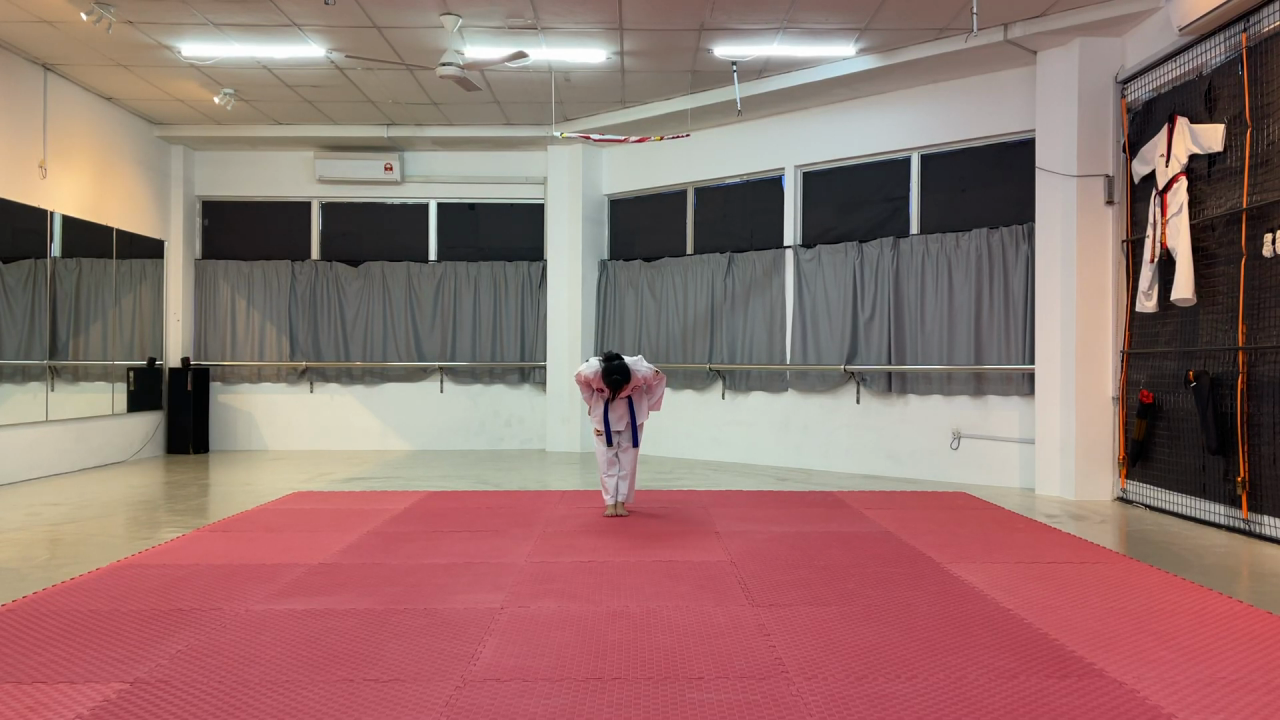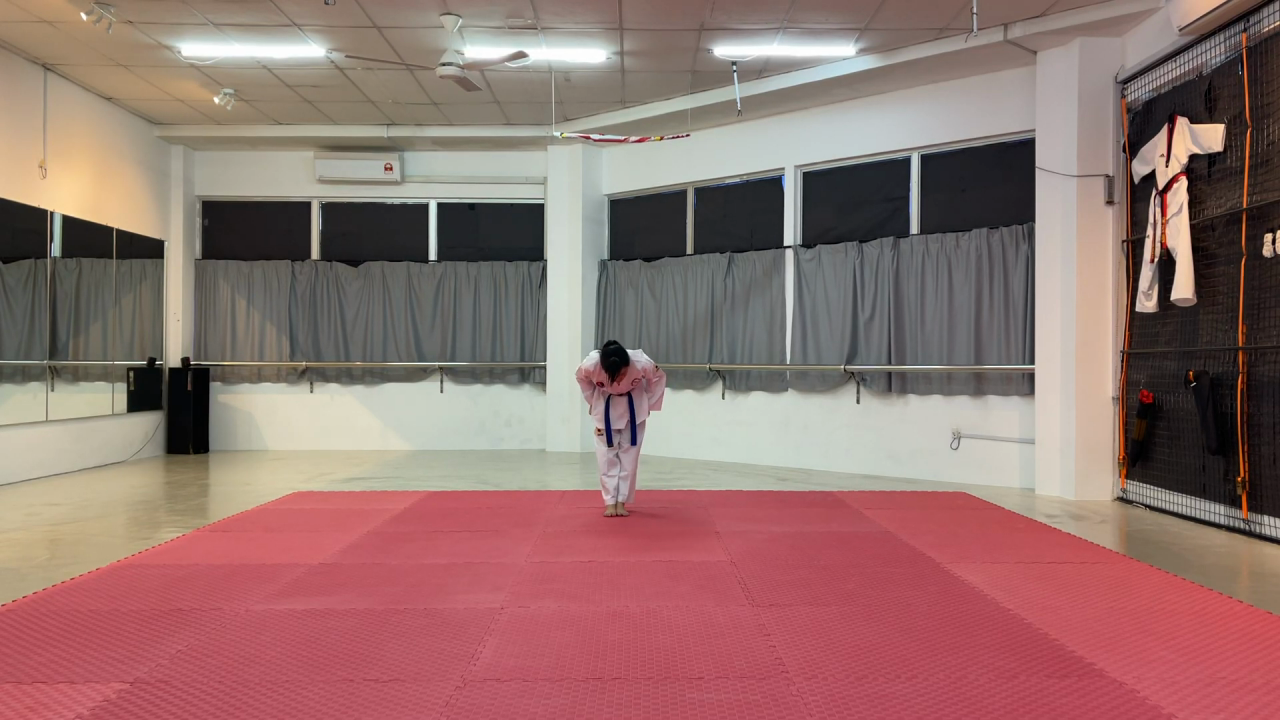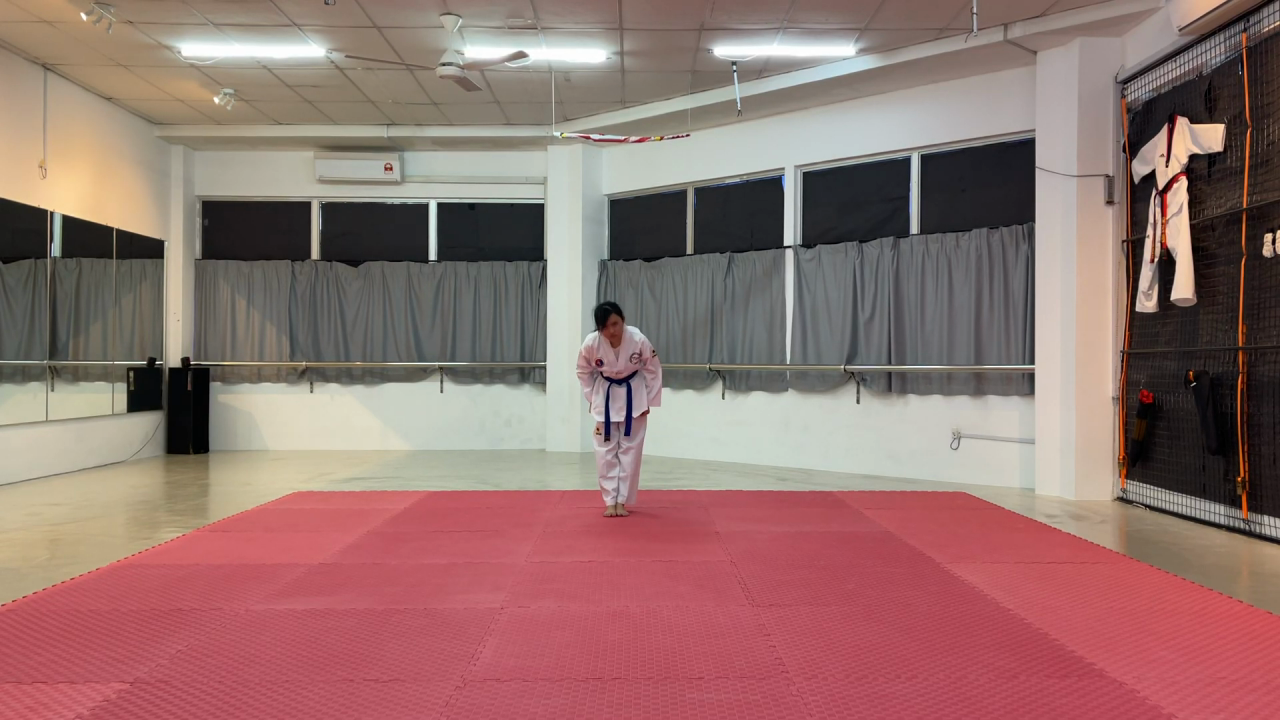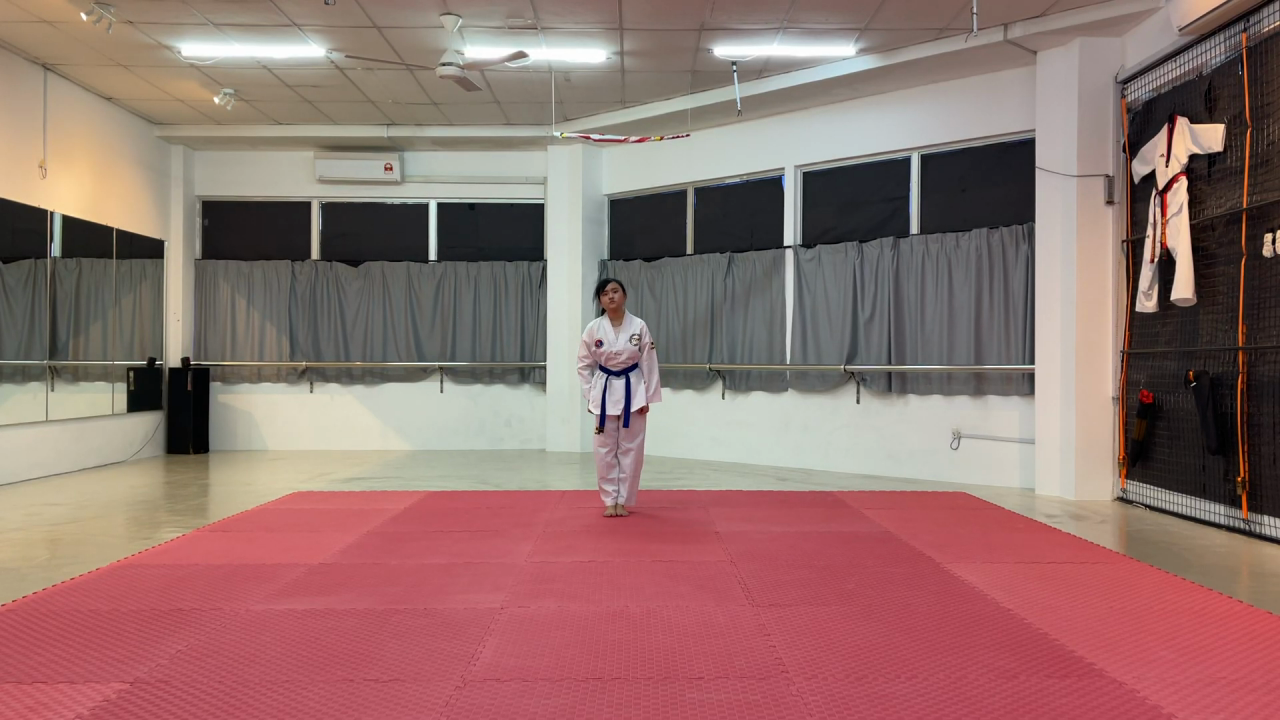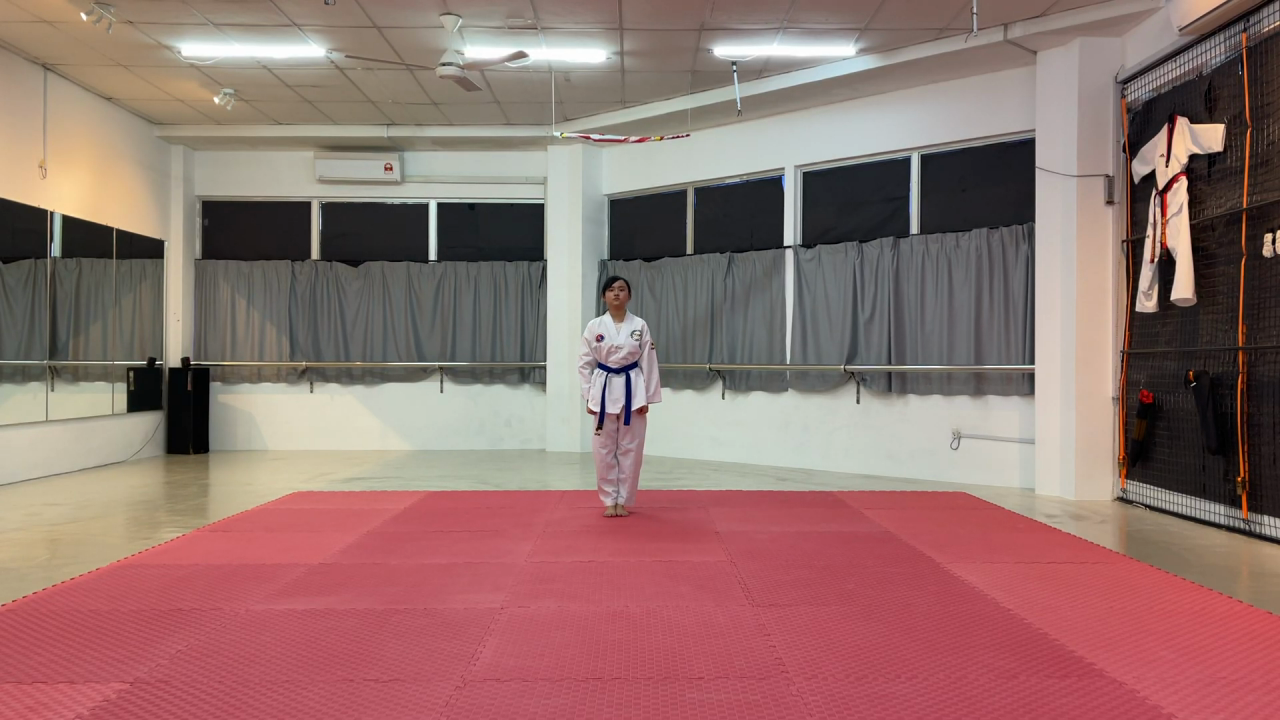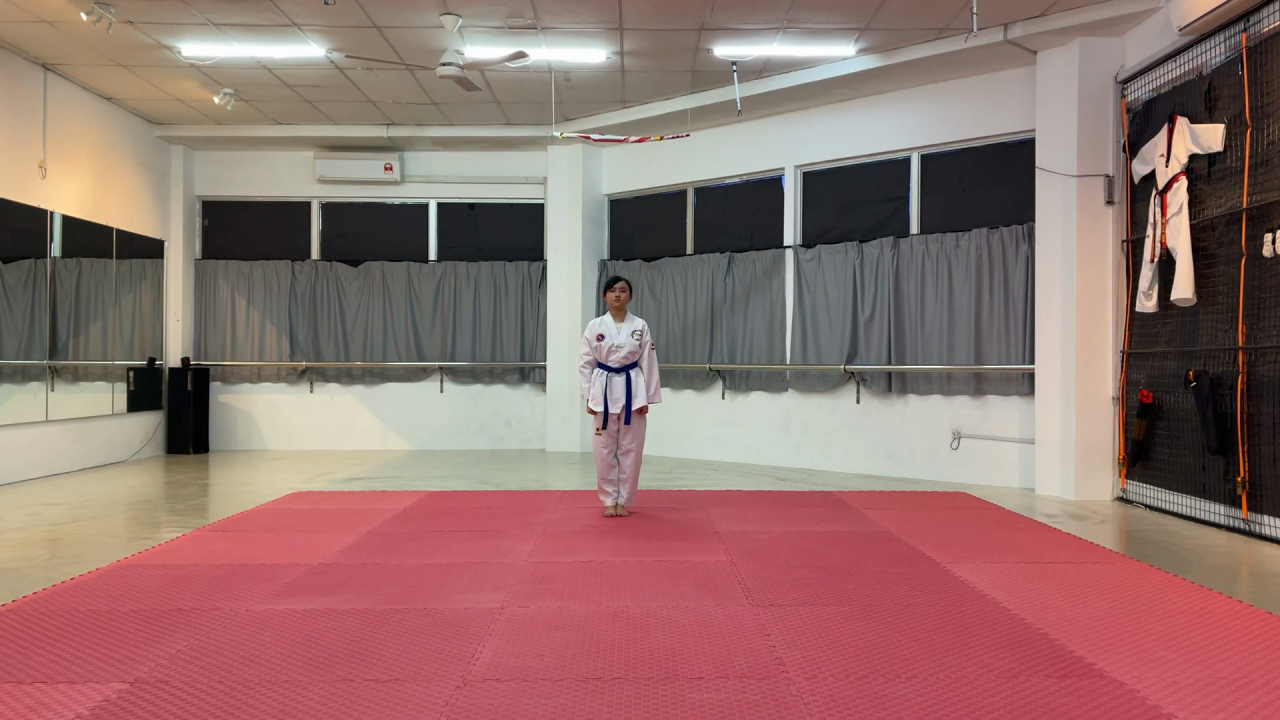
dt=0.3s
person 1, frame 1
left shoulder: (642, 371)
right shoulder: (590, 371)
left elbow: (659, 379)
right elbow: (580, 380)
left wrist: (647, 405)
right wrist: (592, 404)
left hip: (632, 406)
right hip: (603, 408)
left knee: (628, 450)
right knee: (606, 451)
left ankle: (621, 501)
right ankle: (610, 501)
person 1, frame 2
left shoulder: (642, 363)
right shoulder: (591, 365)
left elbow: (658, 379)
right elbow: (582, 379)
left wrist: (647, 405)
right wrist: (594, 404)
left hip: (633, 406)
right hip: (605, 406)
left knee: (629, 451)
right knee: (607, 451)
left ankle: (621, 501)
right ankle: (610, 501)
person 1, frame 3
left shoulder: (639, 340)
right shoulder: (591, 343)
left elbow: (653, 370)
right elbow: (583, 371)
left wrist: (648, 402)
right wrist: (593, 400)
left hip: (633, 398)
right hip: (605, 398)
left knee: (630, 449)
right knee: (606, 450)
left ankle: (622, 501)
right ankle: (610, 501)
person 1, frame 4
left shoulder: (639, 326)
right shoulder: (593, 329)
left elbow: (649, 364)
right elbow: (584, 365)
left wrist: (647, 398)
right wrist: (590, 396)
left hip: (632, 392)
right hip: (604, 392)
left knee: (631, 448)
right knee: (605, 448)
left ankle: (623, 501)
right ankle: (610, 501)
person 1, frame 5
left shoulder: (640, 326)
right shoulder: (594, 326)
left elbow: (649, 363)
right elbow: (585, 363)
left wrist: (647, 397)
right wrist: (589, 396)
left hip: (632, 390)
right hip: (603, 390)
left knee: (630, 448)
right knee: (604, 448)
left ankle: (622, 501)
right ankle: (609, 501)
person 1, frame 6
left shoulder: (640, 326)
right shoulder: (595, 326)
left elbow: (648, 363)
right elbow: (586, 363)
left wrist: (647, 398)
right wrist: (589, 396)
left hip: (632, 389)
right hip: (604, 389)
left knee: (630, 448)
right knee: (604, 448)
left ankle: (622, 501)
right ankle: (609, 500)
